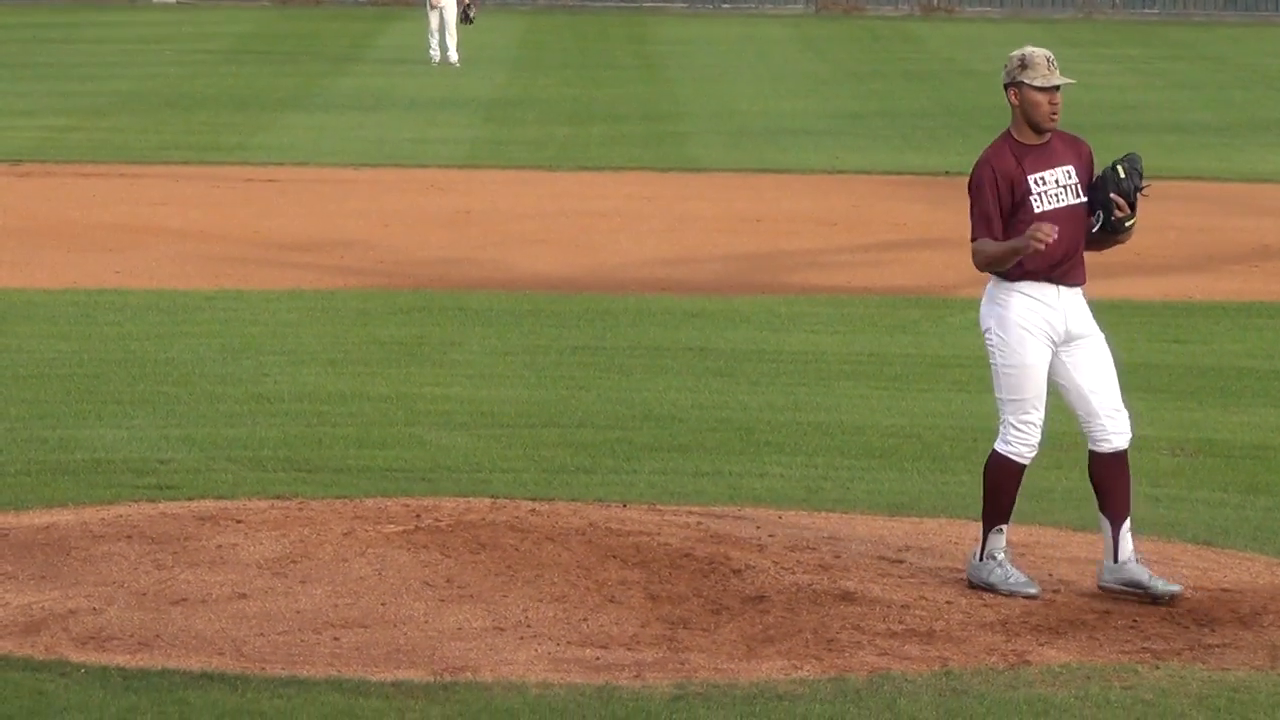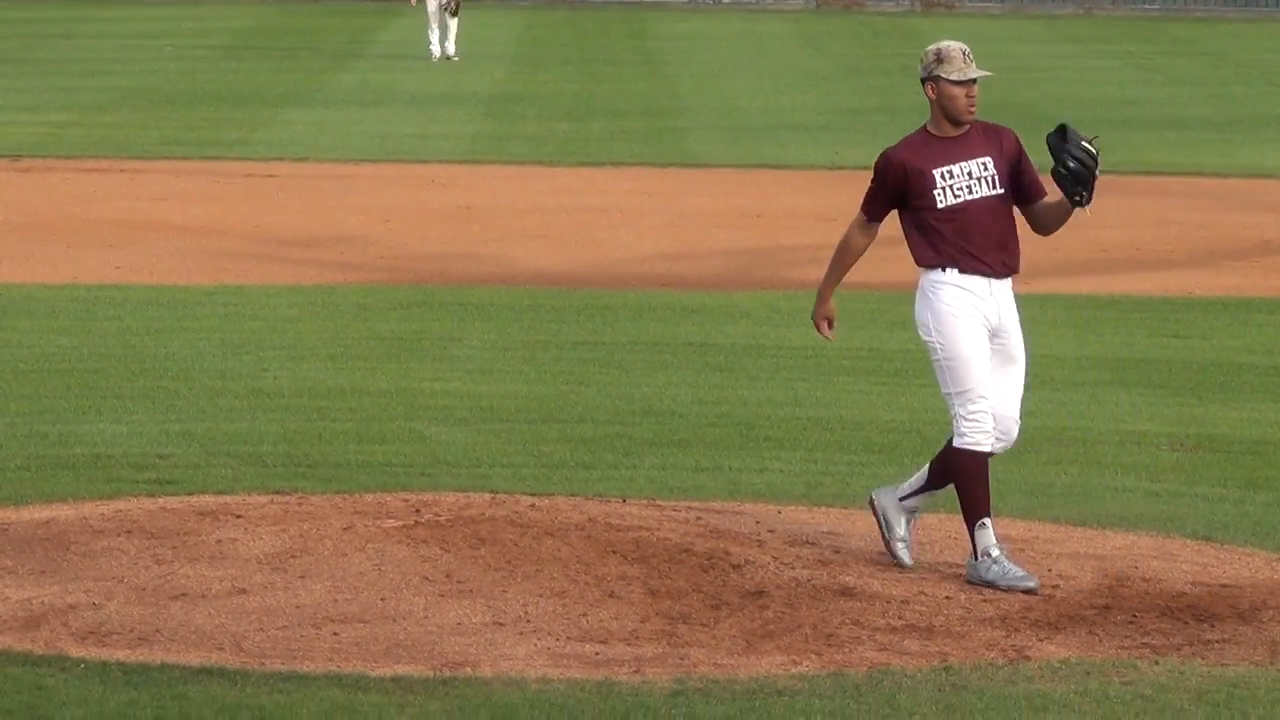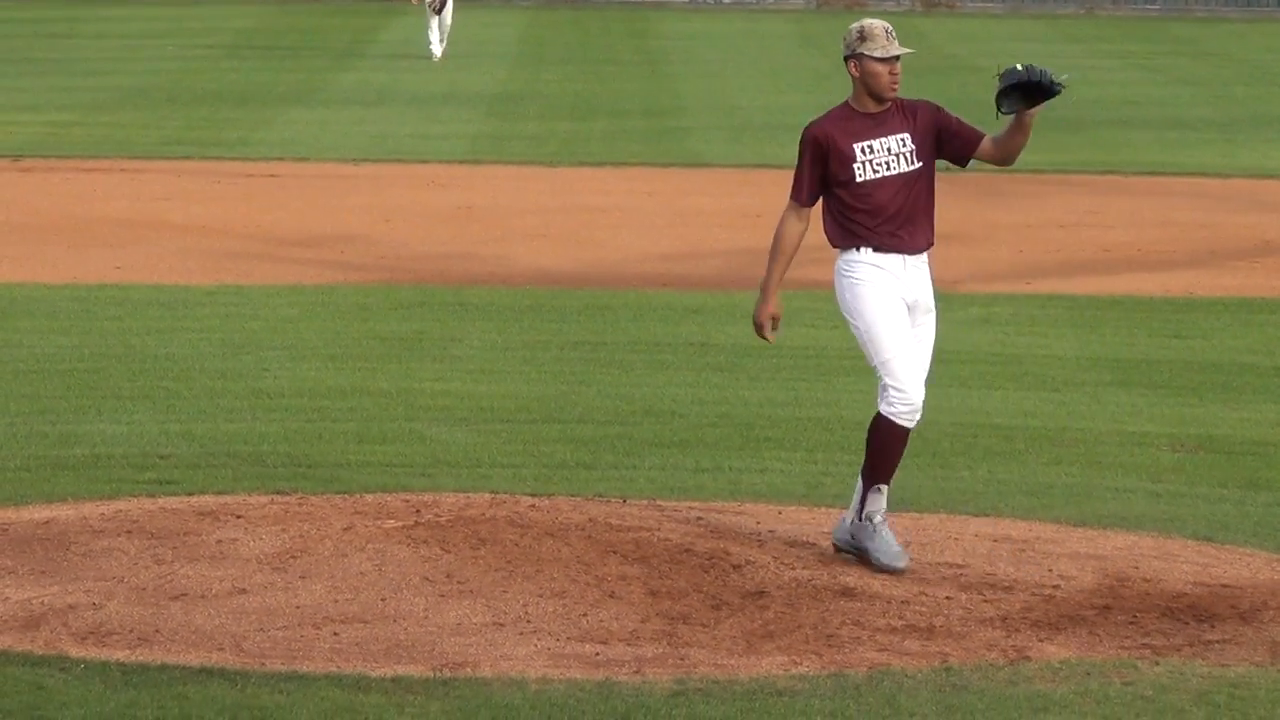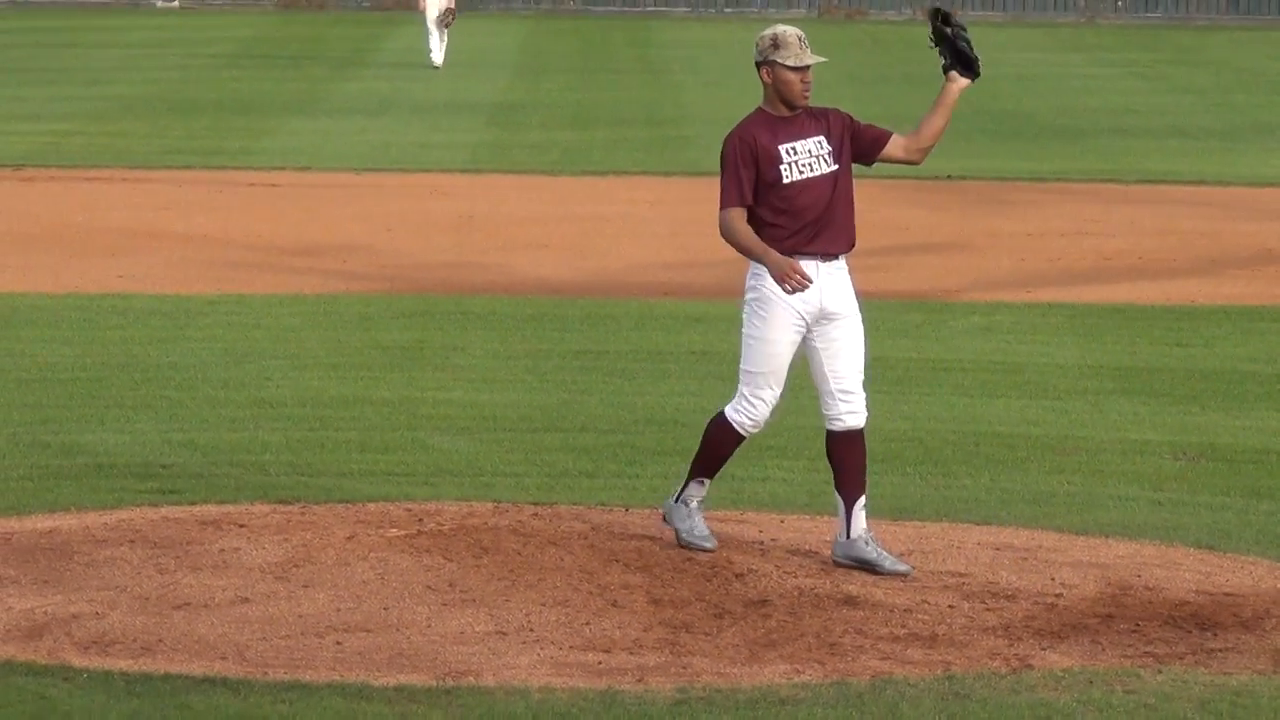
dt=0.3s
person 1, frame 1
left shoulder: (1076, 151)
right shoulder: (993, 165)
left elbow: (1088, 238)
right elbow: (984, 254)
left wrist: (1120, 222)
right wrist: (1019, 244)
left hip: (1074, 306)
right hip: (1020, 307)
left knee: (1111, 428)
right knee: (1020, 435)
left ankle: (1121, 562)
right ankle: (990, 558)
person 1, frame 2
left shoulder: (1003, 142)
right shoulder: (903, 159)
left elbow: (1044, 222)
right elbow: (863, 228)
left wrist: (1073, 197)
right wrist: (824, 295)
left hip: (1001, 298)
right hip: (951, 298)
left knee: (1000, 432)
right knee: (975, 425)
left ankle: (898, 502)
right ankle: (986, 554)
person 1, frame 3
left shoulder: (922, 116)
right shoulder: (825, 133)
left elbow: (999, 154)
right elbow: (795, 214)
left wrist: (1025, 113)
right wrist: (769, 291)
left hip: (916, 273)
right hip: (863, 271)
left knee: (905, 403)
right knee: (902, 393)
left ankle: (857, 523)
right ankle: (875, 514)
person 1, frame 4
left shoulder: (834, 125)
right shoulder: (746, 137)
left elbow: (913, 149)
right elbow: (731, 221)
left wrist: (954, 87)
right wrist: (772, 259)
left hip: (835, 281)
right hip: (778, 284)
left knee: (848, 409)
right knee: (755, 407)
left ankle: (854, 535)
right ankle: (687, 498)
